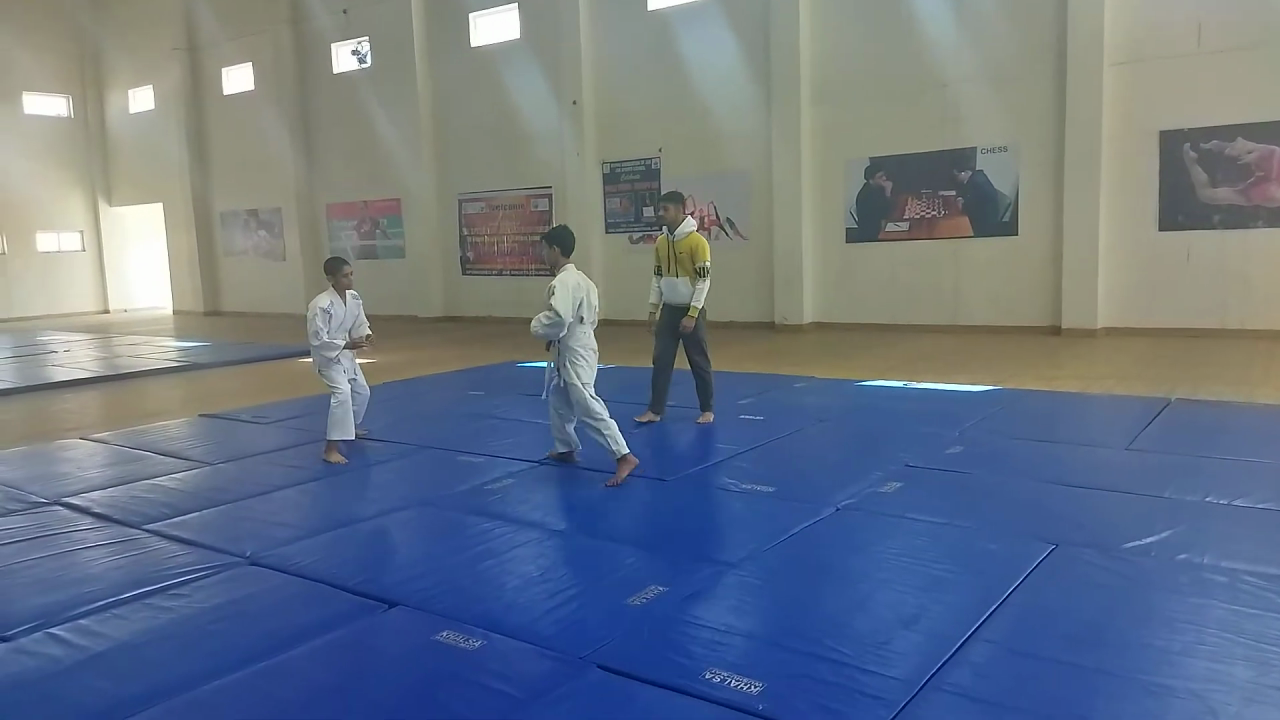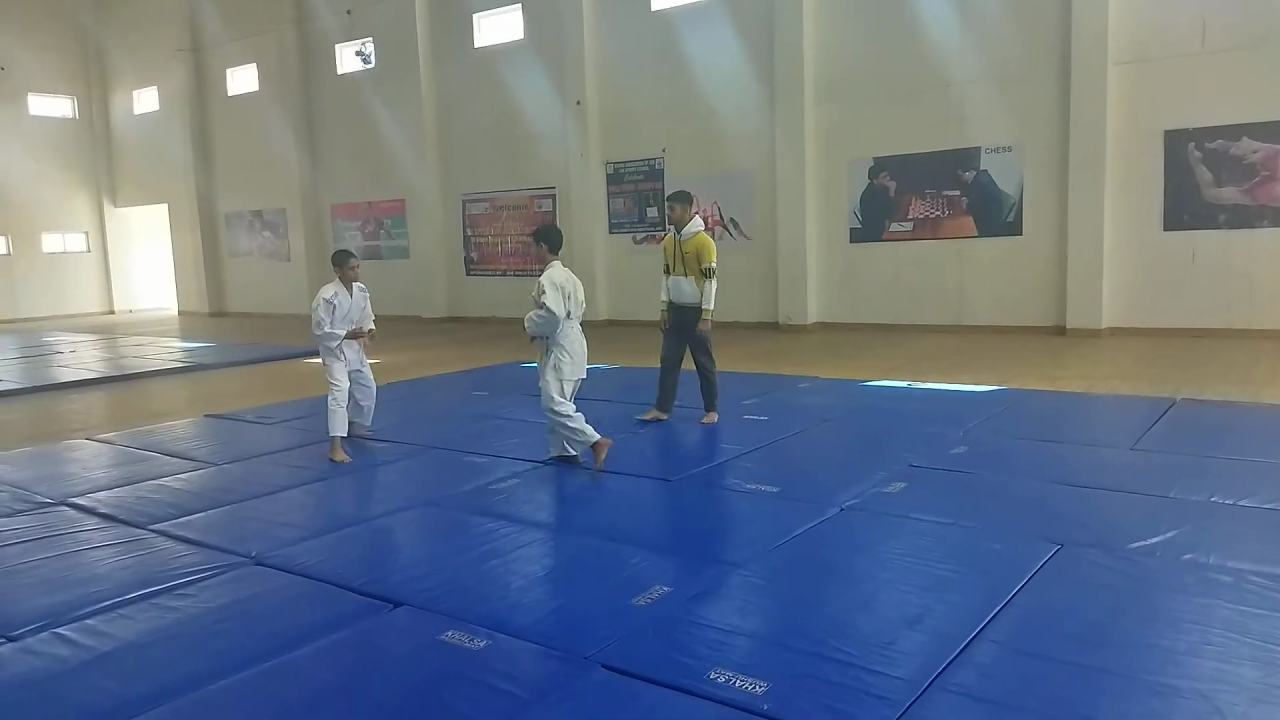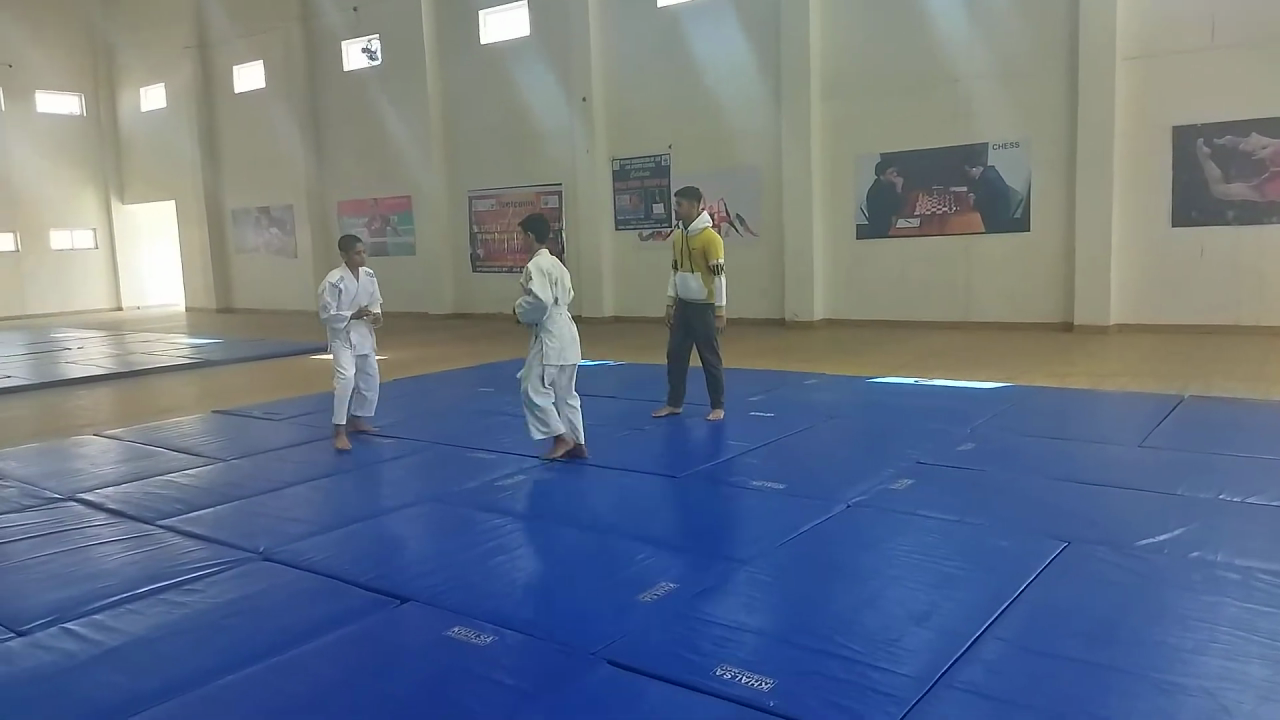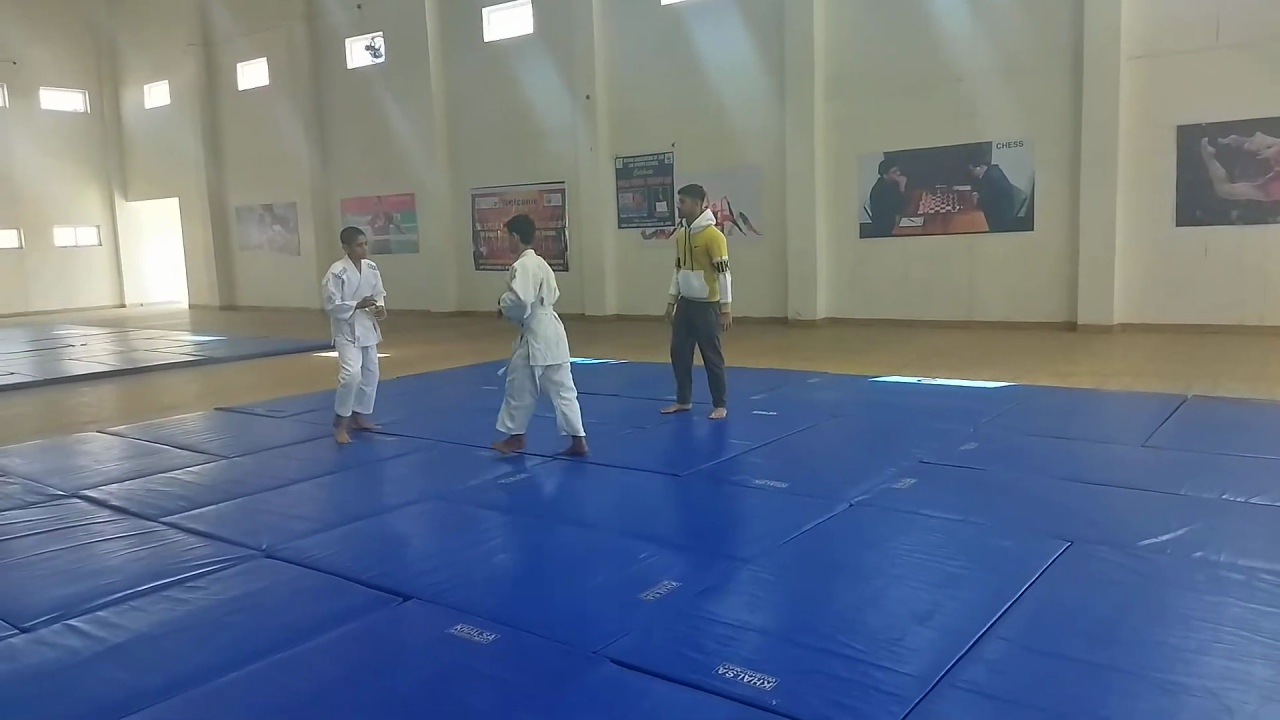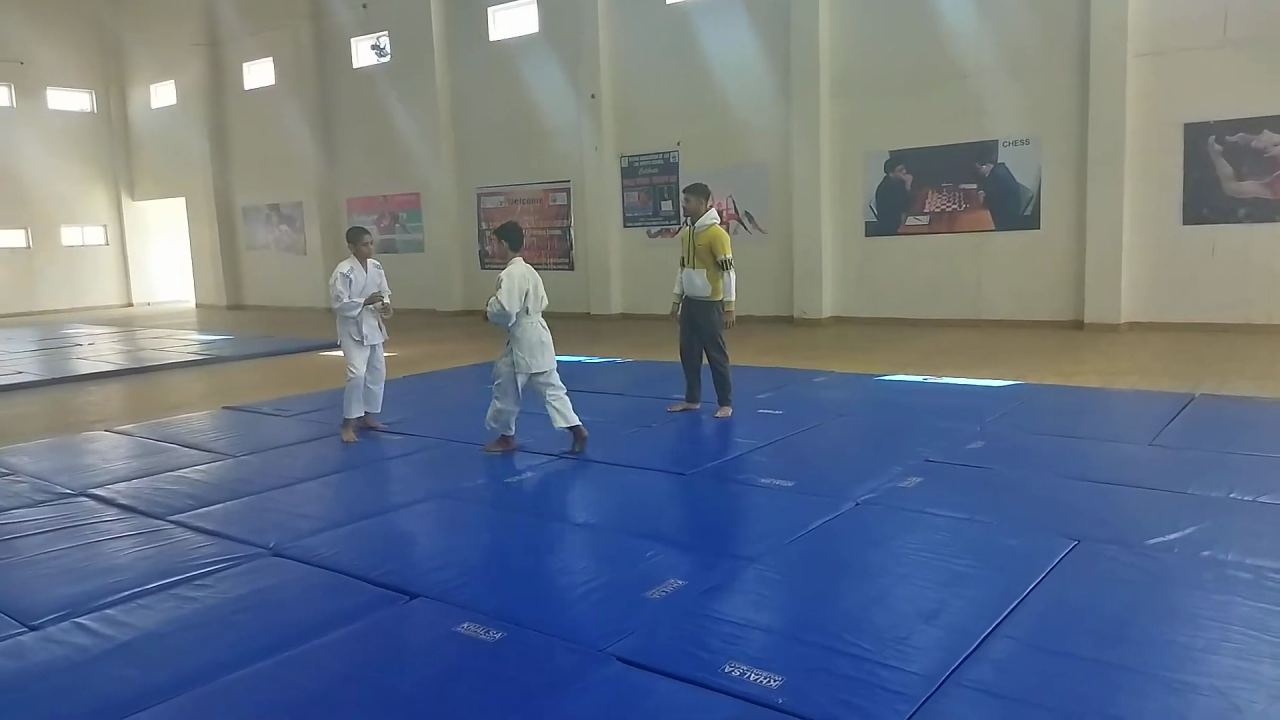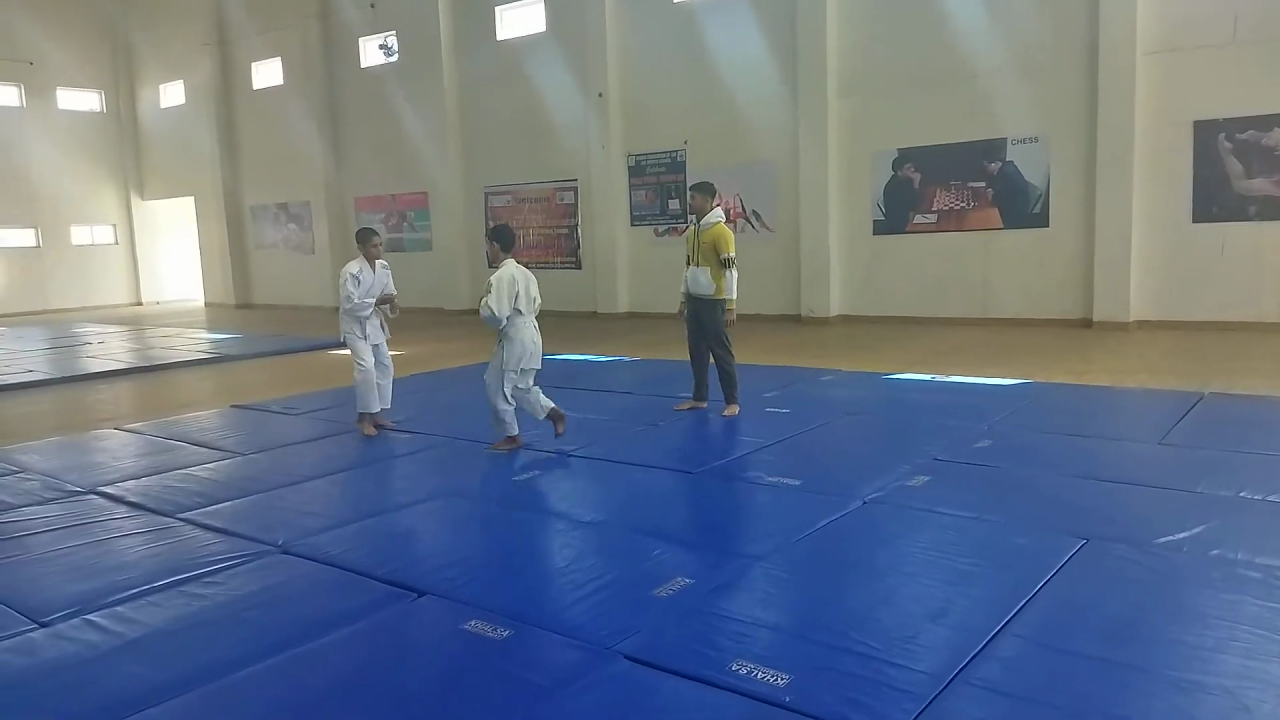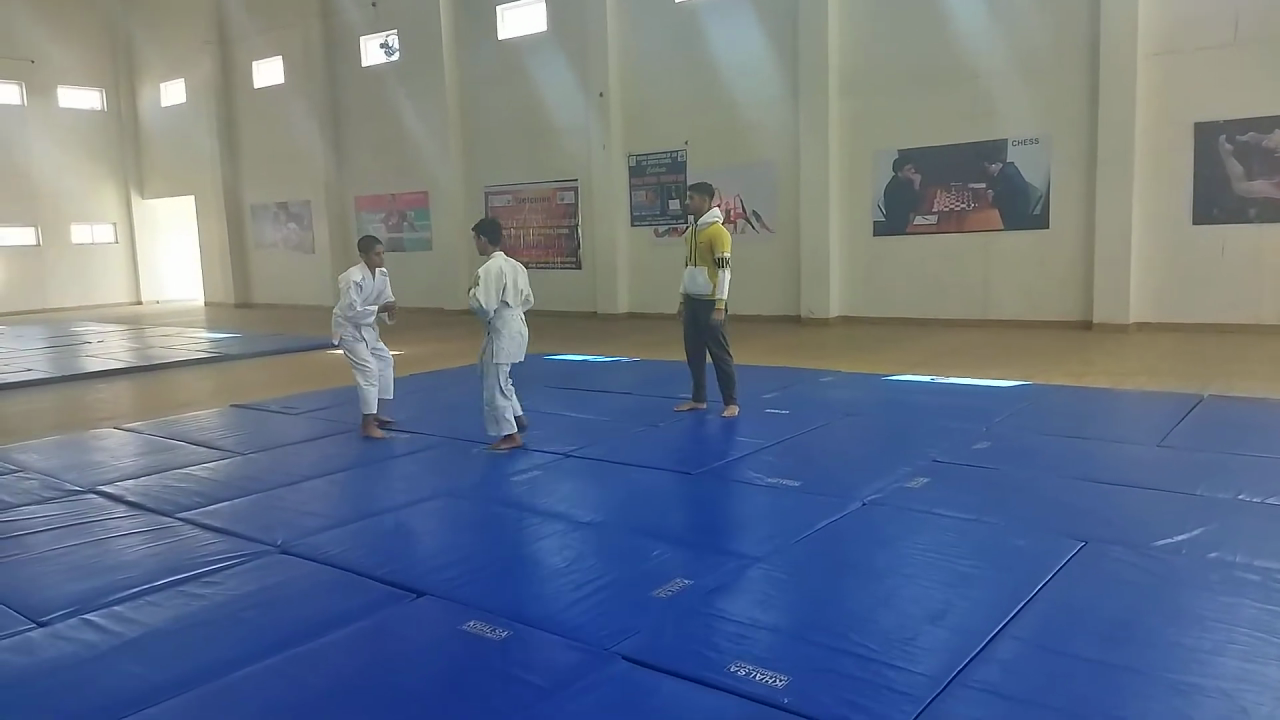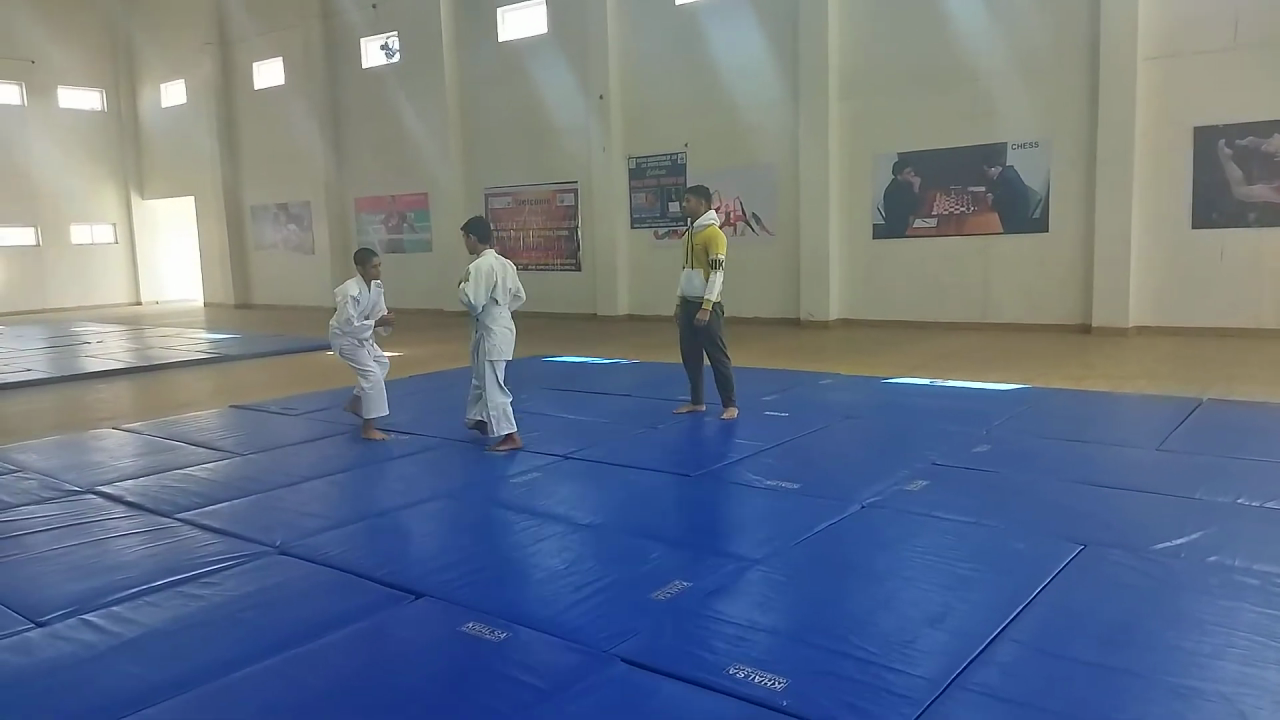
dt=0.1s
person 1, frame 1
left shoulder: (562, 282)
right shoulder: (582, 279)
left elbow: (558, 320)
left wrist: (538, 326)
right wrist: (555, 336)
left hip: (573, 353)
right hip: (577, 348)
left knee: (589, 409)
right knee: (559, 401)
left ankle: (624, 456)
right ankle: (565, 449)
person 1, frame 2
left shoulder: (549, 278)
right shoulder: (568, 275)
left elbow: (552, 316)
left wrist: (531, 323)
right wrist: (540, 329)
left hip: (561, 349)
right hip: (571, 344)
left knee: (555, 403)
right knee: (559, 400)
left ankle: (597, 441)
right ankle: (568, 451)
person 1, frame 3
left shoulder: (536, 265)
right shoulder: (555, 263)
left elbow: (539, 302)
left wrist: (520, 309)
right wrist: (527, 311)
left hip: (550, 336)
right hip: (563, 331)
left knee: (533, 389)
right knee: (565, 393)
left ankle: (560, 437)
right ankle: (576, 443)
person 1, frame 4
left shoulder: (521, 266)
right shoulder: (541, 263)
left elbow: (520, 302)
left wrist: (503, 305)
right wrist: (509, 305)
left hip: (536, 335)
right hip: (551, 329)
left knee: (518, 386)
right knee: (562, 388)
left ankle: (515, 436)
right ankle: (578, 439)
person 1, frame 5
left shoulder: (510, 275)
right shoulder: (530, 272)
left elbow: (505, 311)
left wrist: (491, 309)
left hip: (523, 342)
right hip: (539, 336)
left knee: (505, 388)
right knee: (552, 388)
left ankle: (506, 436)
right ankle: (576, 430)
person 1, frame 6
left shoulder: (500, 277)
right shoulder: (525, 273)
left elbow: (496, 315)
left wrist: (484, 305)
left hip: (514, 340)
right hip: (530, 335)
left knee: (498, 388)
right knee: (522, 386)
left ankle: (512, 436)
right ankle: (552, 412)
person 1, frame 7
left shoulder: (488, 270)
right shoulder: (515, 266)
left elbow: (483, 307)
right elbow: (527, 300)
left wrist: (473, 293)
left hip: (502, 334)
right hip: (517, 327)
left knee: (494, 386)
right knee: (498, 381)
left ankle: (510, 434)
right ankle: (517, 418)
person 1, frame 8
left shoulder: (478, 266)
right shoulder: (505, 264)
left elbow: (472, 302)
right elbow: (519, 297)
left wrist: (463, 287)
left hip: (491, 332)
right hip: (500, 326)
left knee: (493, 385)
right knee: (480, 377)
left ankle: (509, 436)
right ankle: (480, 419)
person 2, frame 1
left shoulder: (697, 242)
right shoulder: (661, 242)
left elbow: (704, 281)
left wrist: (692, 314)
right wrist: (653, 310)
left hip: (691, 312)
right hip: (669, 310)
left knee: (699, 362)
right knee: (661, 361)
left ankle: (707, 410)
right ankle: (654, 410)
person 2, frame 2
left shoulder: (703, 241)
right shoulder: (669, 241)
left elbow: (711, 280)
left wrist: (707, 316)
right wrist: (664, 309)
left hip: (697, 311)
right hip: (676, 310)
left knee: (704, 362)
right knee: (668, 360)
left ankle: (711, 410)
right ankle: (661, 409)
person 2, frame 3
left shoulder: (710, 237)
right shoulder: (677, 236)
left elbow: (719, 277)
left wrist: (720, 312)
right wrist: (670, 303)
left hip: (705, 307)
right hip: (683, 306)
left knee: (710, 359)
right knee: (675, 355)
left ankle: (718, 406)
right ankle: (674, 403)
person 2, frame 4
left shoulder: (713, 235)
right shoulder: (681, 233)
left elbow: (724, 274)
left wrist: (725, 309)
right wrist: (672, 300)
left hip: (706, 305)
right hip: (685, 304)
left knee: (712, 357)
right knee: (679, 353)
left ankle: (720, 405)
right ankle: (683, 400)
person 2, frame 5
left shoulder: (717, 234)
right shoulder: (686, 232)
left elbow: (728, 272)
left wrist: (729, 307)
right wrist: (676, 300)
left hip: (710, 304)
right hip: (690, 302)
left knee: (716, 356)
right knee: (688, 353)
left ankle: (725, 403)
right ankle: (692, 399)
person 2, frame 6
left shoulder: (721, 231)
right shoulder: (692, 231)
left elbow: (730, 271)
left wrist: (730, 306)
right wrist: (683, 299)
left hip: (713, 302)
right hip: (695, 301)
left knee: (722, 354)
right knee: (696, 352)
left ankle: (732, 402)
right ankle: (699, 398)
person 2, frame 7
left shoulder: (718, 231)
right shoulder: (691, 231)
left elbow: (724, 271)
left wrist: (720, 306)
right wrist: (682, 299)
left hip: (710, 303)
right hip: (692, 301)
left knee: (720, 354)
right knee: (693, 353)
left ankle: (731, 402)
right ankle: (699, 399)
person 2, frame 8
left shoulder: (714, 234)
right shoulder: (690, 233)
left elbow: (716, 273)
left wrist: (706, 307)
right wrist: (680, 302)
left hip: (706, 306)
right hip: (689, 304)
left knee: (717, 356)
right knee: (690, 355)
left ankle: (730, 404)
right ankle: (697, 401)
person 3, frame 1
left shoulder: (354, 297)
right shoulder: (321, 305)
left elbow: (359, 323)
right elbow: (316, 340)
left wrist: (366, 335)
right wrist: (346, 345)
left hip: (346, 355)
right hip: (327, 356)
left knee: (361, 392)
right knee: (342, 394)
left ankle: (348, 429)
right ankle: (331, 448)
person 3, frame 2
left shoulder: (361, 290)
right shoulder: (327, 296)
left elbow: (366, 316)
right elbow: (319, 330)
left wrist: (370, 330)
right wrist: (346, 335)
left hip: (354, 348)
right hip: (333, 351)
left knee: (367, 388)
right knee: (340, 391)
left ankle: (355, 426)
right ankle: (336, 446)
person 3, frame 3
left shoulder: (369, 275)
right shoulder: (333, 281)
left elbow: (375, 301)
right elbow: (326, 314)
left wrist: (376, 314)
right wrist: (353, 316)
left hip: (364, 334)
right hip: (342, 337)
left knee: (370, 379)
right knee: (345, 378)
left ankle: (357, 420)
right ankle: (340, 432)
person 3, frame 4
left shoulder: (371, 268)
right shoulder: (336, 273)
left elbow: (380, 293)
right elbow: (330, 305)
left wrist: (379, 307)
right wrist: (357, 305)
left hip: (368, 328)
right hip: (346, 330)
left knee: (370, 374)
right knee: (351, 374)
left ankle: (359, 417)
right ankle: (340, 424)
person 3, frame 5
left shoulder: (376, 267)
right shoulder: (343, 272)
left elbow: (384, 292)
right elbow: (338, 304)
left wrist: (384, 305)
right wrist: (365, 302)
left hip: (373, 326)
right hip: (352, 329)
left knee: (377, 372)
right knee: (357, 374)
left ankle: (367, 416)
right ankle: (348, 424)
person 3, frame 6
left shoulder: (383, 267)
right shoulder: (352, 272)
left elbow: (388, 292)
right elbow: (349, 305)
left wrist: (390, 304)
right wrist: (377, 302)
left hip: (374, 325)
right hip: (355, 326)
left knee: (384, 367)
right knee: (366, 369)
left ankle: (377, 414)
right ankle: (364, 418)
person 3, frame 7
left shoulder: (382, 274)
right shoulder: (353, 278)
left elbow: (386, 298)
right elbow: (351, 312)
left wrist: (389, 310)
right wrist: (379, 309)
left hip: (366, 327)
right hip: (347, 329)
left knee: (385, 361)
right knee: (368, 370)
left ankle: (375, 412)
right ankle: (368, 423)
person 3, frame 8
left shoulder: (377, 286)
right shoulder: (350, 292)
left elbow: (378, 312)
right elbow: (348, 326)
left wrist: (386, 322)
right wrist: (376, 324)
left hip: (361, 336)
right hip: (345, 337)
left knee: (382, 363)
right knee: (372, 374)
left ankle: (356, 402)
right ankle: (369, 427)
